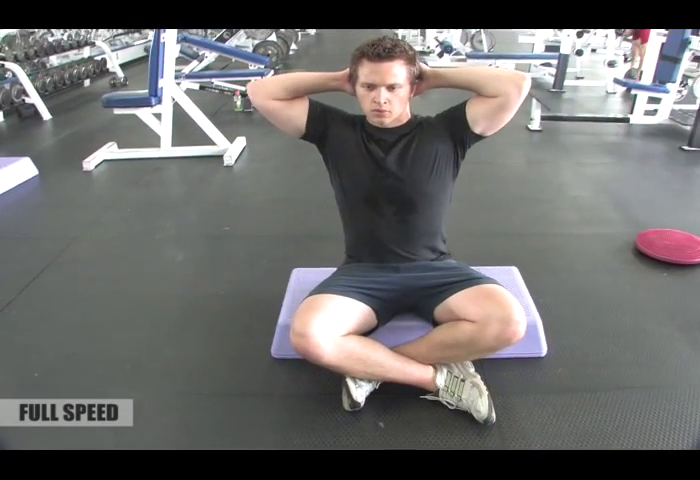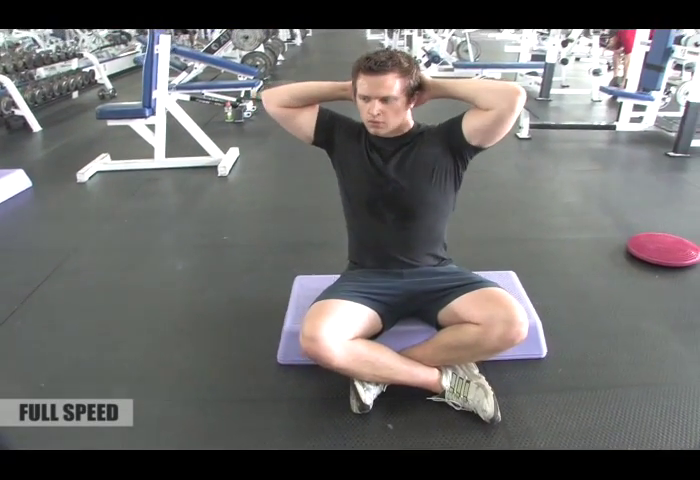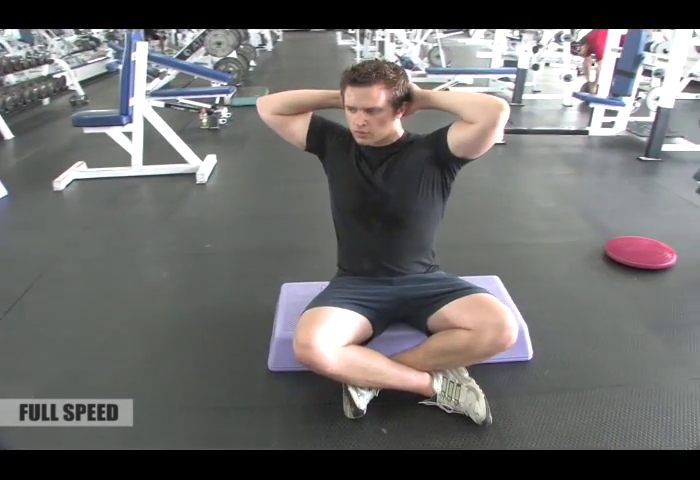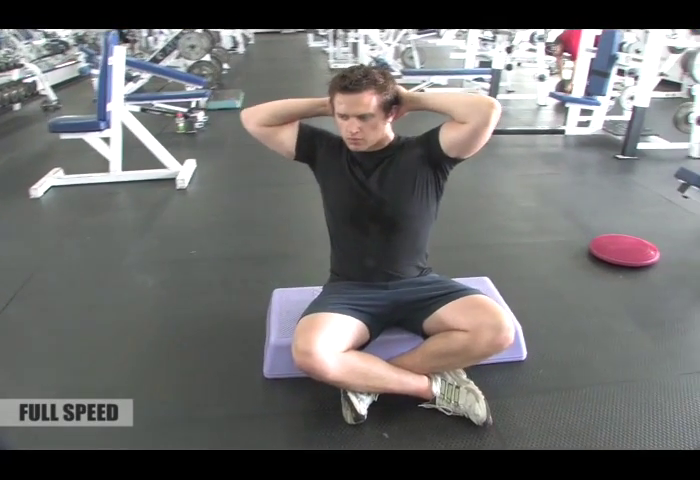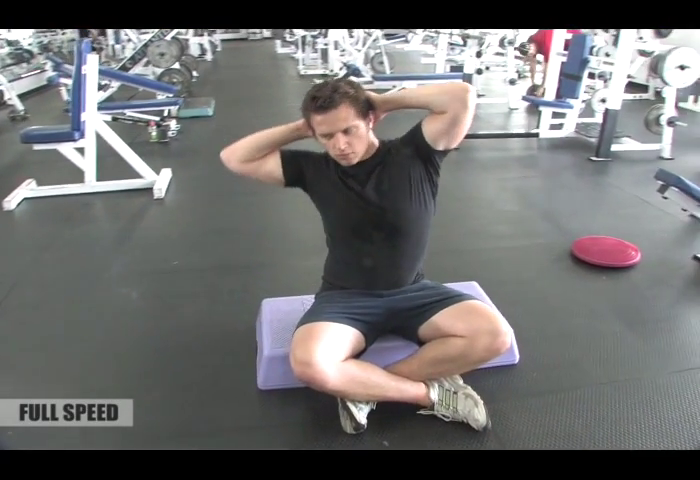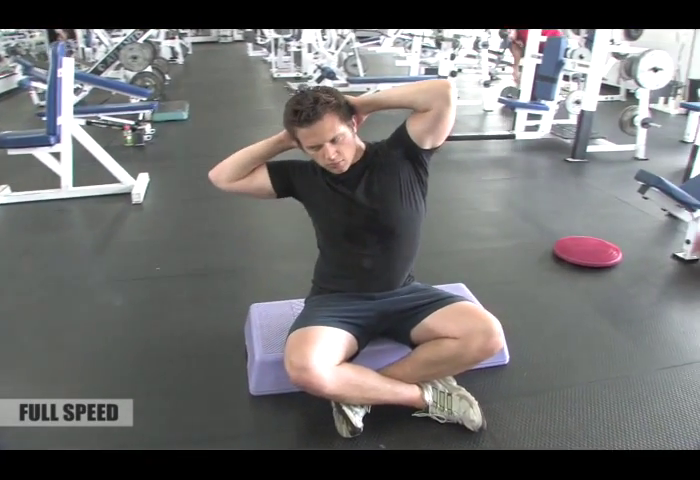
dt=0.3s
person 1, frame 1
left shoulder: (445, 132)
right shoulder: (336, 130)
left elbow: (516, 86)
right elbow: (261, 93)
left wrist: (436, 76)
right wrist: (336, 79)
left hip: (433, 269)
right hip: (363, 272)
left knee: (508, 323)
right knee: (307, 337)
left ankle: (369, 365)
right ankle: (438, 378)
person 1, frame 2
left shoulder: (445, 142)
right shoulder: (343, 137)
left elbow: (511, 99)
right elbow: (273, 100)
left wrist: (436, 86)
right wrist: (343, 90)
left hip: (435, 274)
right hip: (367, 278)
left knee: (511, 324)
right knee: (317, 340)
left ankle: (374, 368)
right ankle: (443, 380)
person 1, frame 3
left shoulder: (434, 152)
right shoulder: (334, 144)
left elbow: (495, 114)
right elbow: (268, 107)
left wrist: (426, 97)
right wrist: (335, 98)
left hip: (423, 282)
right hip: (357, 284)
left knee: (501, 329)
right knee: (310, 347)
left ankle: (368, 374)
right ankle: (434, 384)
person 1, frame 4
left shoulder: (425, 154)
right shoulder: (324, 151)
left elbow: (487, 111)
right elbow: (253, 119)
left wrist: (414, 98)
right wrist: (321, 105)
left hip: (417, 285)
right hip: (351, 290)
left knee: (498, 330)
right knee: (310, 354)
left ankle: (366, 379)
right ankle: (432, 386)
person 1, frame 5
left shoulder: (414, 154)
right shoulder: (314, 168)
left elbow: (462, 97)
right elbow: (234, 159)
left wrist: (389, 100)
right wrist: (297, 130)
left hip: (412, 292)
right hip: (345, 297)
left knee: (494, 335)
right knee: (308, 364)
left ankle: (364, 387)
right ankle: (429, 393)
person 1, frame 6
left shoulder: (402, 155)
right shoulder: (302, 176)
left elbow: (443, 94)
right elbow: (223, 177)
left wrist: (368, 102)
right wrist: (282, 139)
left hip: (402, 294)
right hip: (336, 301)
left knee: (486, 335)
right knee: (305, 369)
left ankle: (354, 391)
right ankle: (423, 395)
